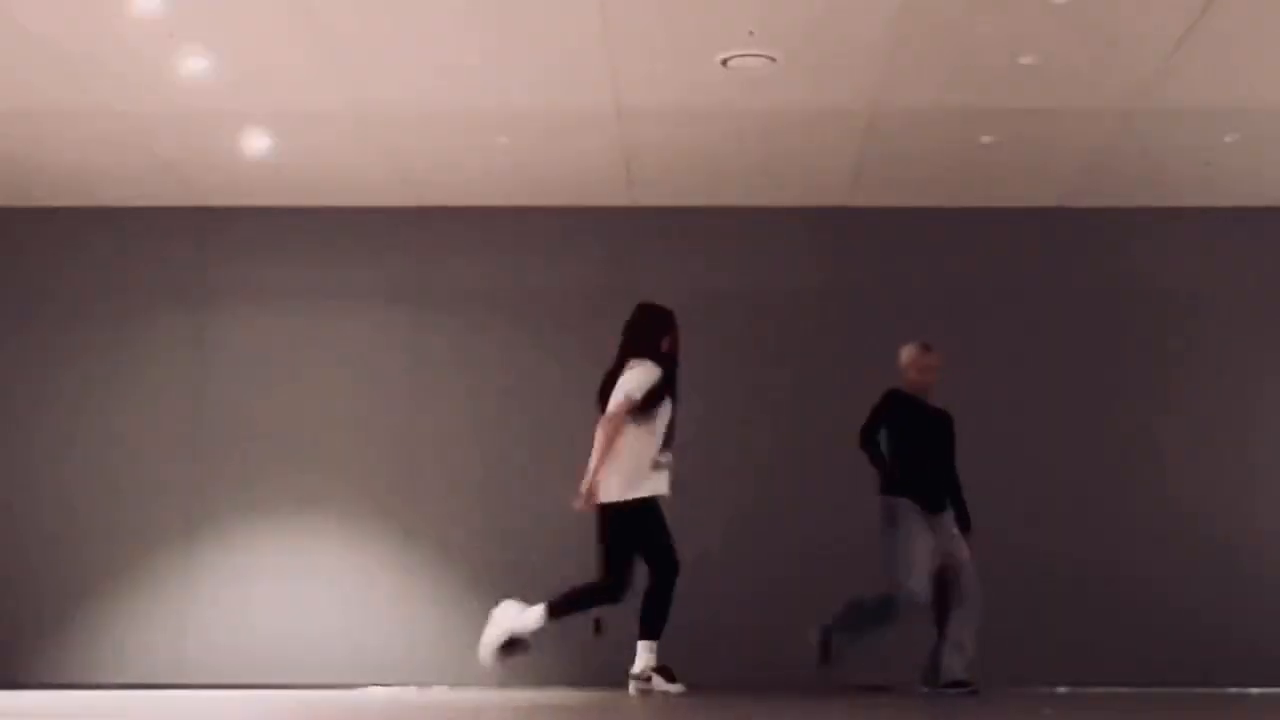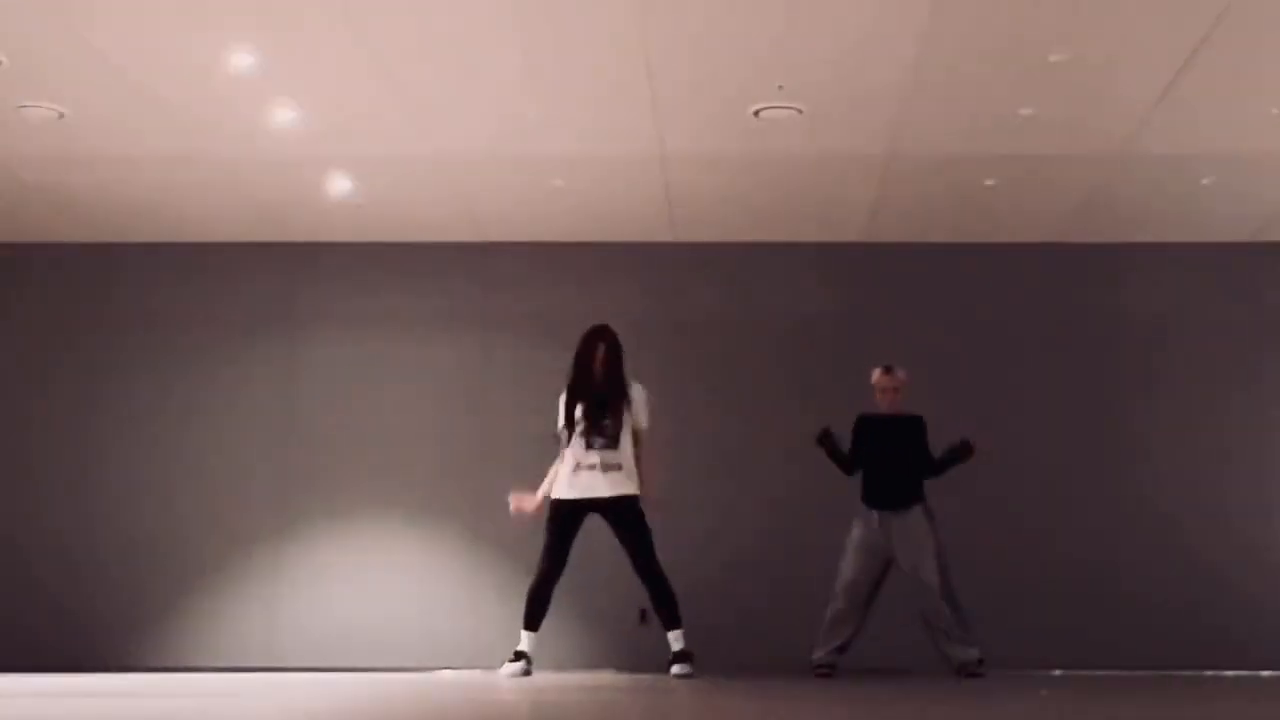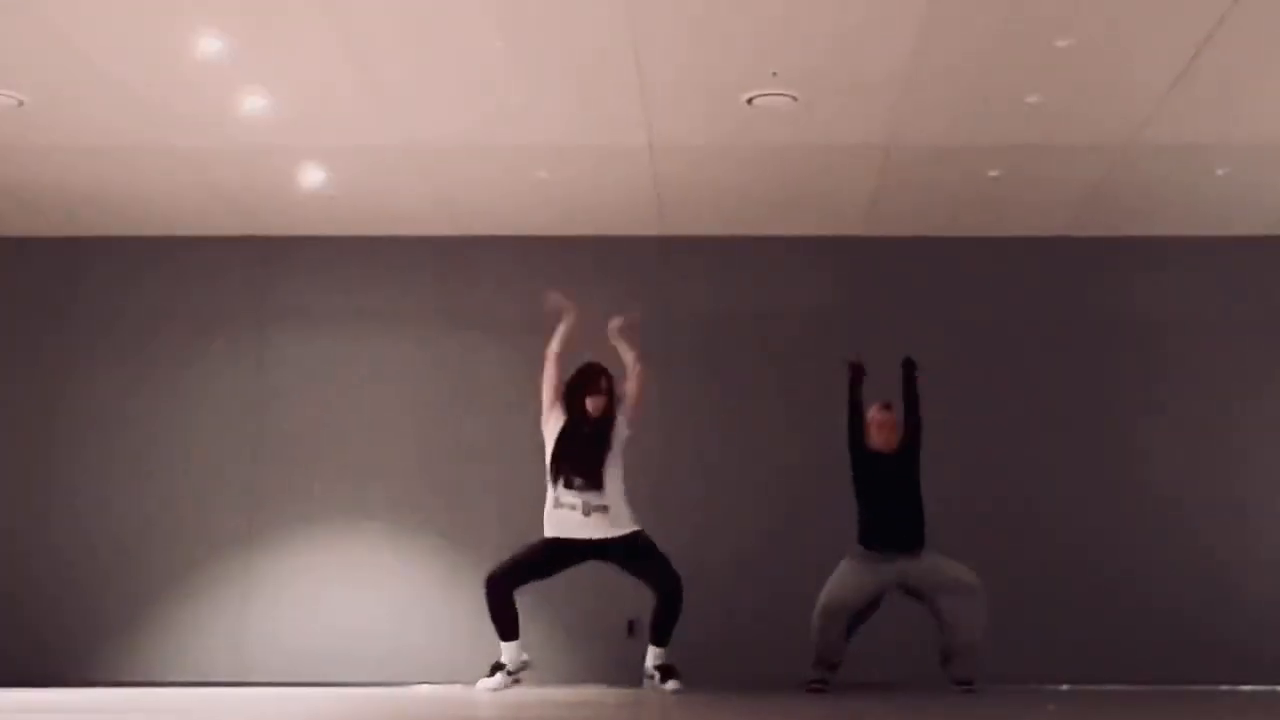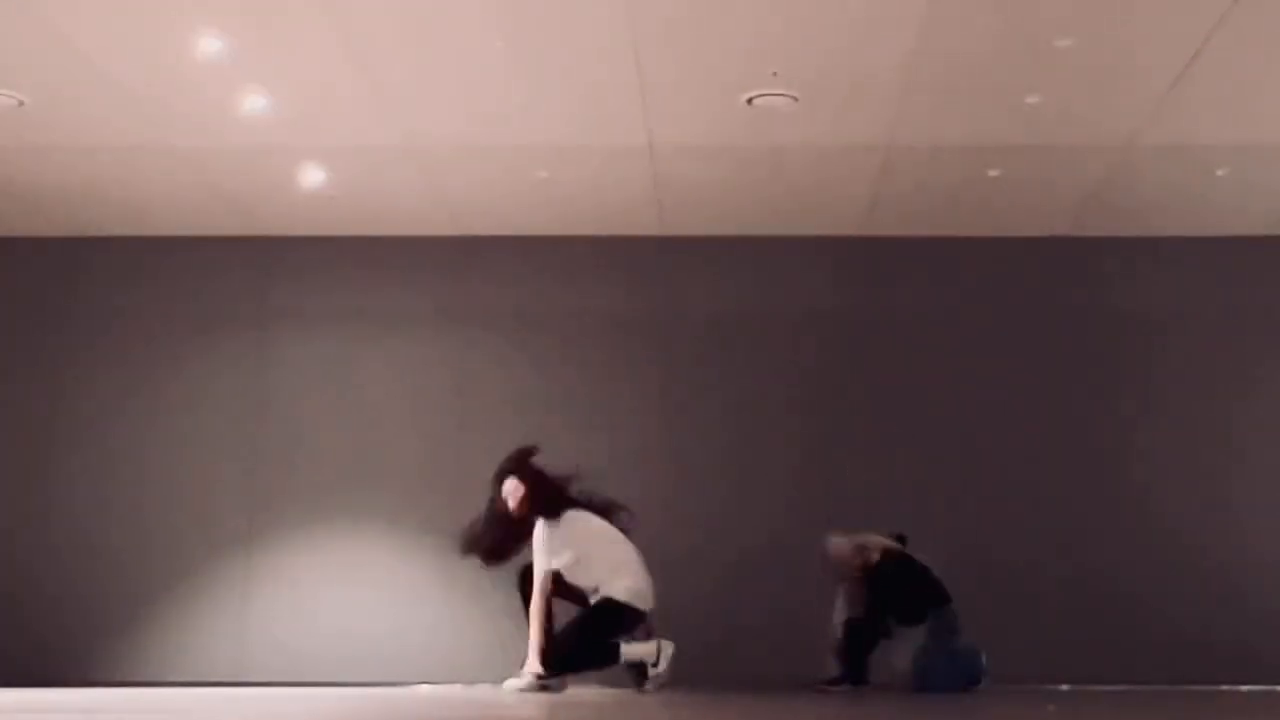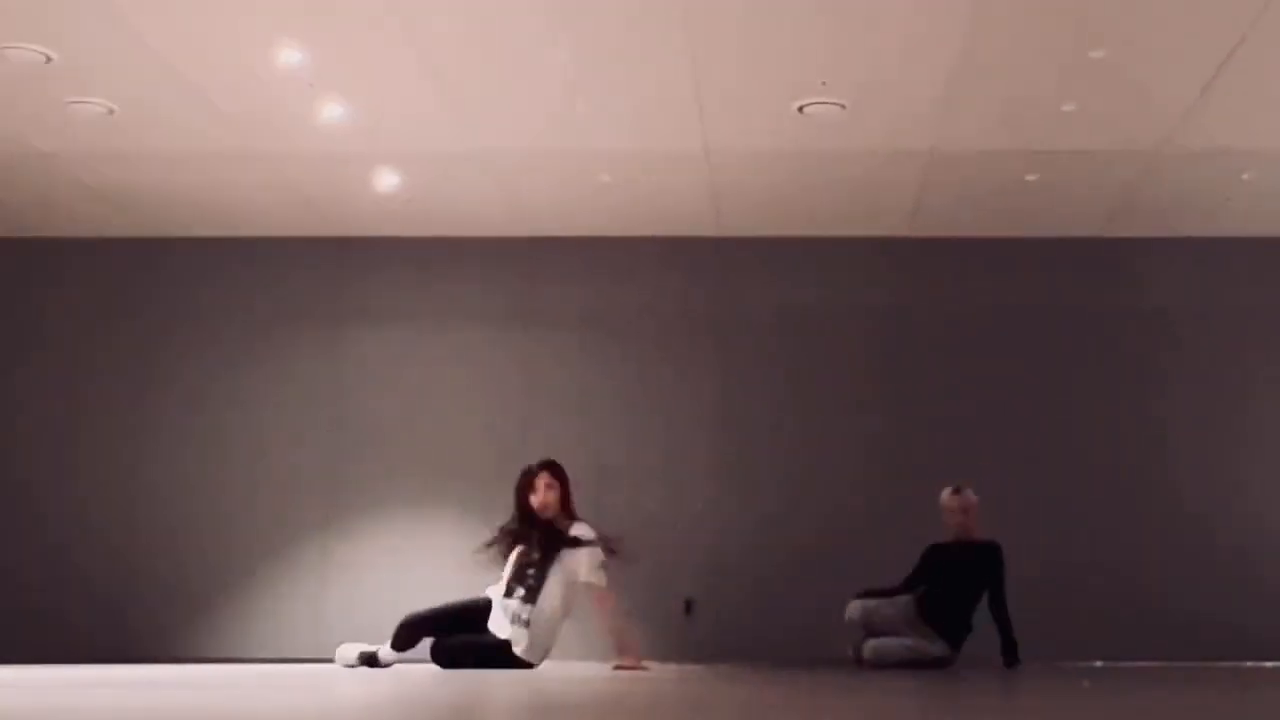
dt=1s
person 1, frame 1
left shoulder: (648, 376)
right shoulder: (646, 371)
right elbow: (611, 424)
right wrist: (591, 481)
left hip: (639, 492)
right hip: (625, 491)
left knee: (666, 568)
right knee: (612, 584)
left ankle: (645, 667)
right ankle: (517, 620)
person 1, frame 2
left shoulder: (631, 393)
right shoulder: (572, 397)
left elbow: (637, 446)
right elbow: (565, 449)
left wrist: (639, 489)
right wrist: (537, 497)
left hip: (618, 493)
right hip: (570, 493)
left knee: (648, 566)
right knee: (549, 568)
left ankle: (679, 649)
right ankle: (524, 652)
person 1, frame 3
left shoulder: (615, 426)
right shoulder: (557, 423)
left elbow: (635, 373)
right elbow: (552, 360)
left wrist: (617, 337)
right wrist: (567, 321)
left hip: (617, 532)
right hip: (564, 535)
left knee: (670, 586)
right knee: (498, 582)
left ankle: (656, 662)
right ankle: (512, 662)
person 1, frame 4
left shoulder: (546, 526)
right shoulder: (559, 514)
left elbow: (539, 595)
left wrist: (535, 656)
left hip: (627, 596)
right hip: (608, 586)
left knee: (554, 659)
right knee: (528, 575)
left ankle: (652, 652)
person 1, frame 5
left shoulder: (582, 539)
right shoulder: (526, 534)
left elbow: (604, 600)
left wrist: (626, 654)
left hip: (519, 649)
right hip: (496, 611)
left knee: (445, 651)
right knee: (415, 623)
right ankle: (381, 656)
person 2, frame 1
left shoulder: (943, 419)
right shoulder: (896, 401)
left elbow: (947, 473)
right elbow: (867, 436)
left wrist: (961, 514)
right wrist: (885, 467)
left hip: (940, 514)
right hip: (903, 509)
left knee: (964, 590)
right knee: (911, 595)
left ankle: (949, 671)
right ankle: (836, 633)
person 2, frame 2
left shoulder: (915, 424)
right shoulder: (865, 424)
left elbow: (927, 469)
right elbow: (850, 467)
left wrist: (955, 455)
right wrist: (830, 447)
left hip: (912, 516)
right hip: (872, 517)
left knee: (935, 587)
right knee: (850, 586)
left ankle: (965, 656)
right ankle: (826, 654)
person 2, frame 3
left shoulder: (908, 455)
right shoulder: (862, 459)
left elbow: (914, 415)
right elbow: (854, 418)
left wrist: (909, 376)
right wrist: (855, 381)
left hip: (916, 558)
right hip: (869, 557)
left knee: (967, 588)
right knee: (831, 604)
left ankle: (960, 669)
right ankle: (823, 670)
person 2, frame 4
left shoulder: (882, 569)
left elbow: (875, 623)
left hip: (935, 617)
right hip: (907, 616)
left knee: (925, 678)
left ankle: (971, 661)
right ankle: (852, 672)
person 2, frame 5
left shoulder: (990, 551)
right shoulder: (935, 552)
left elbow: (997, 602)
right elbow: (907, 587)
left wrist: (1009, 648)
right wrist: (870, 594)
left hip: (945, 640)
right hip: (915, 613)
left knee: (872, 652)
right knee: (856, 611)
